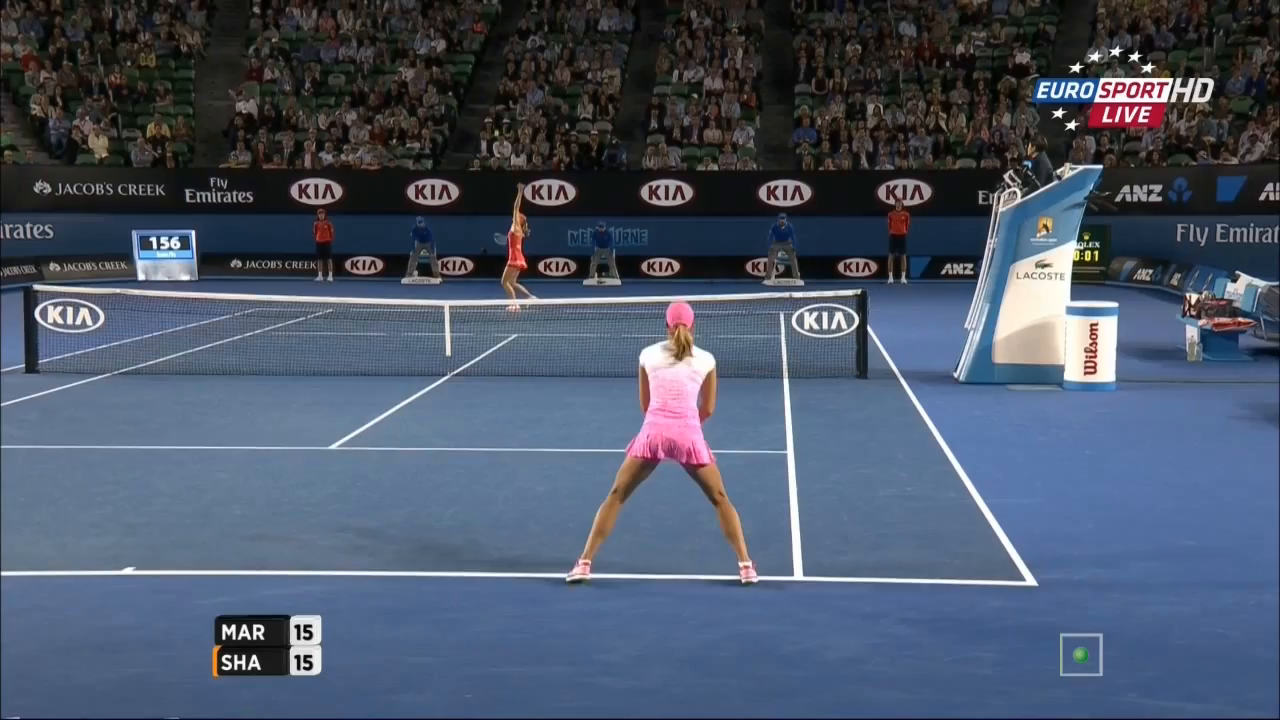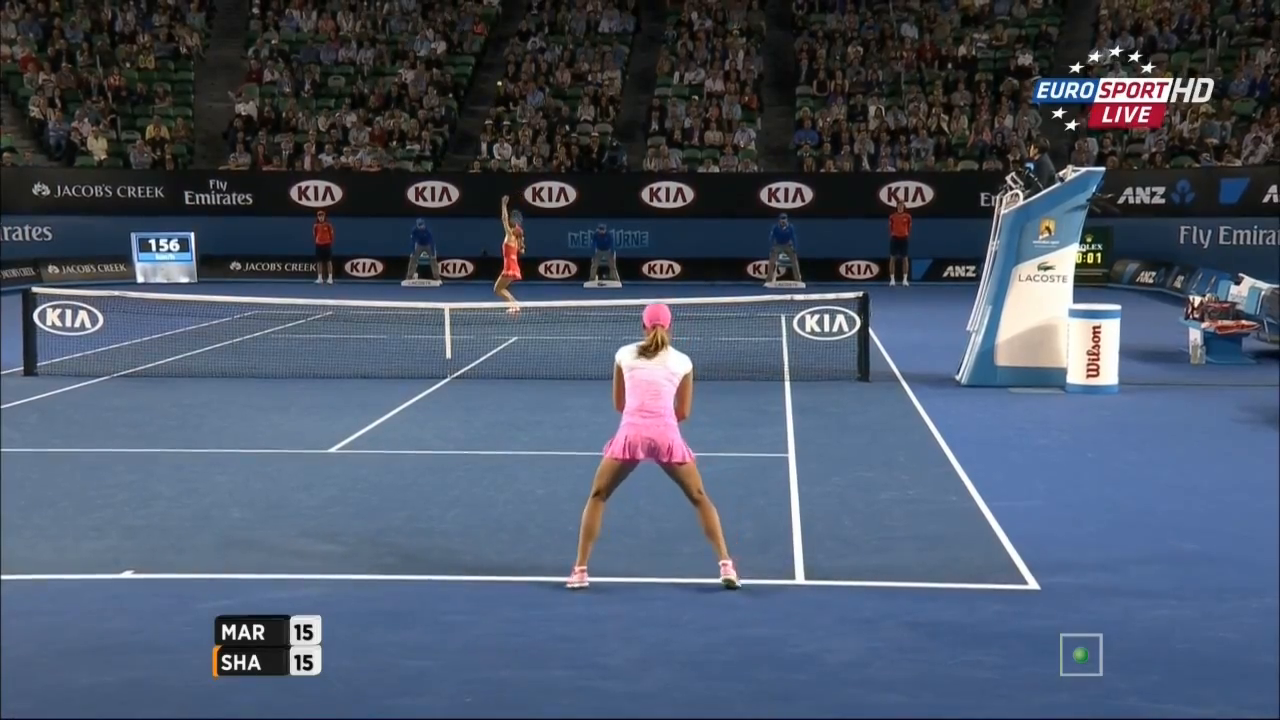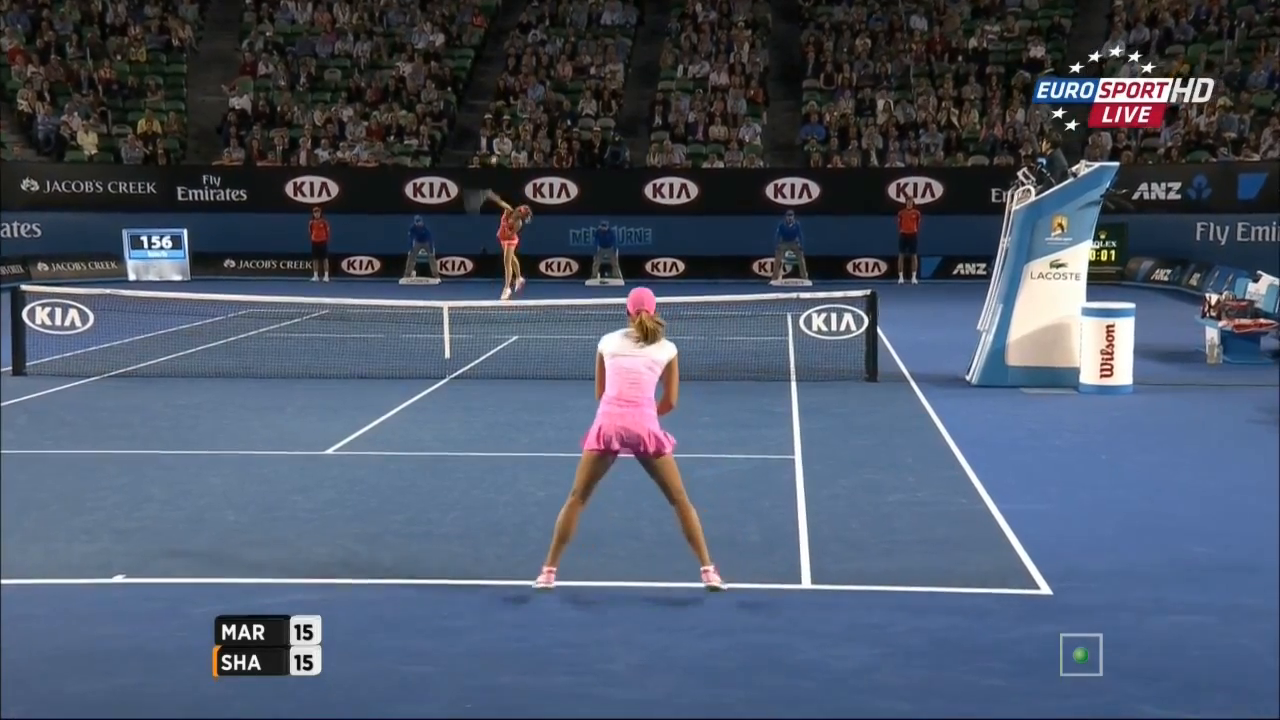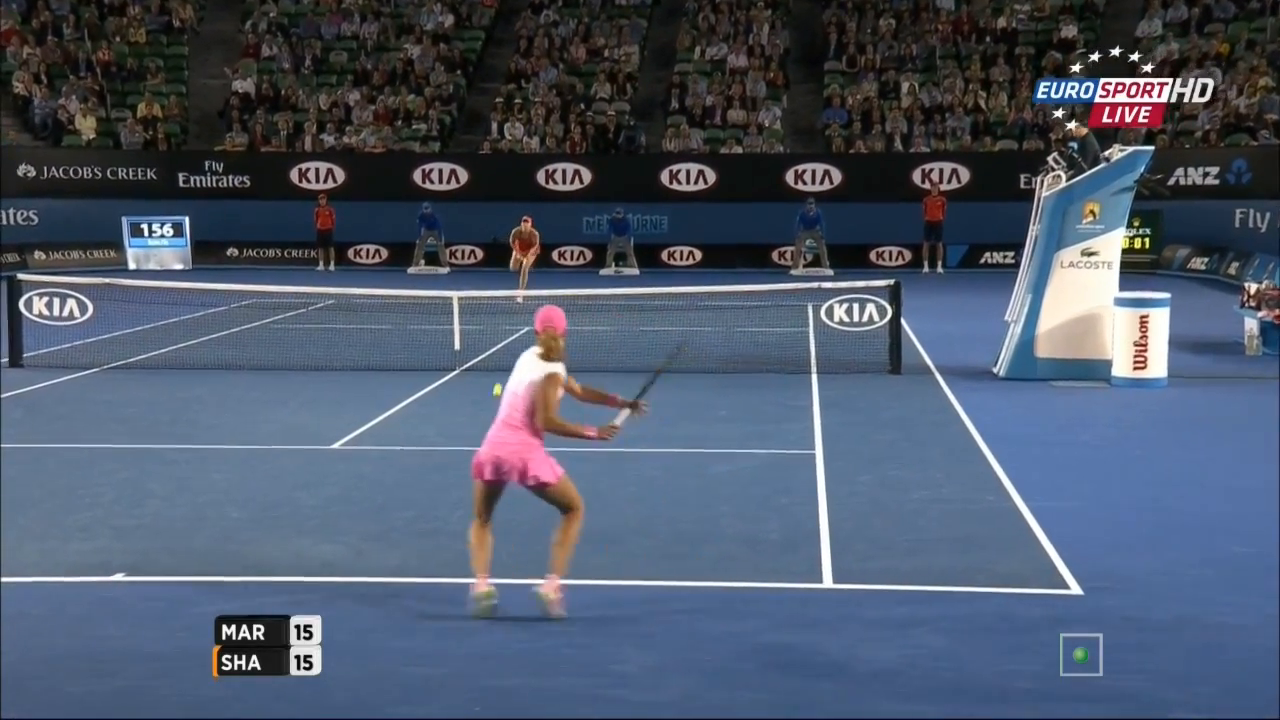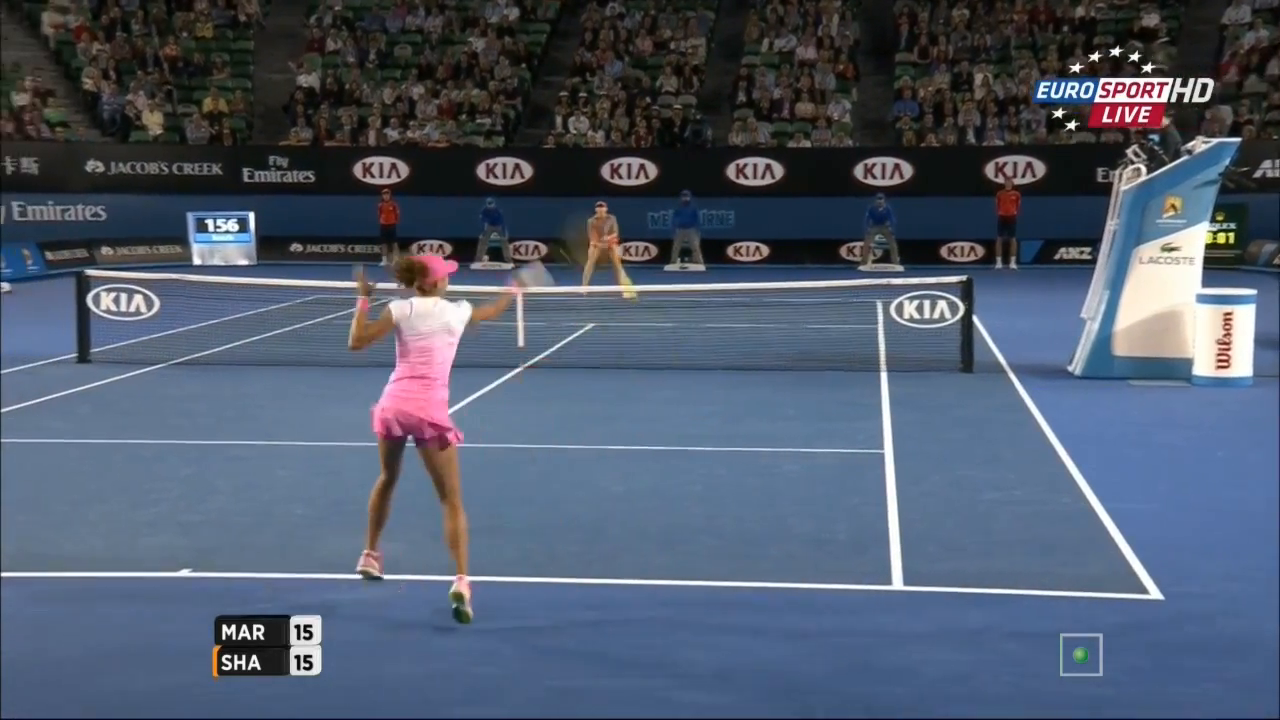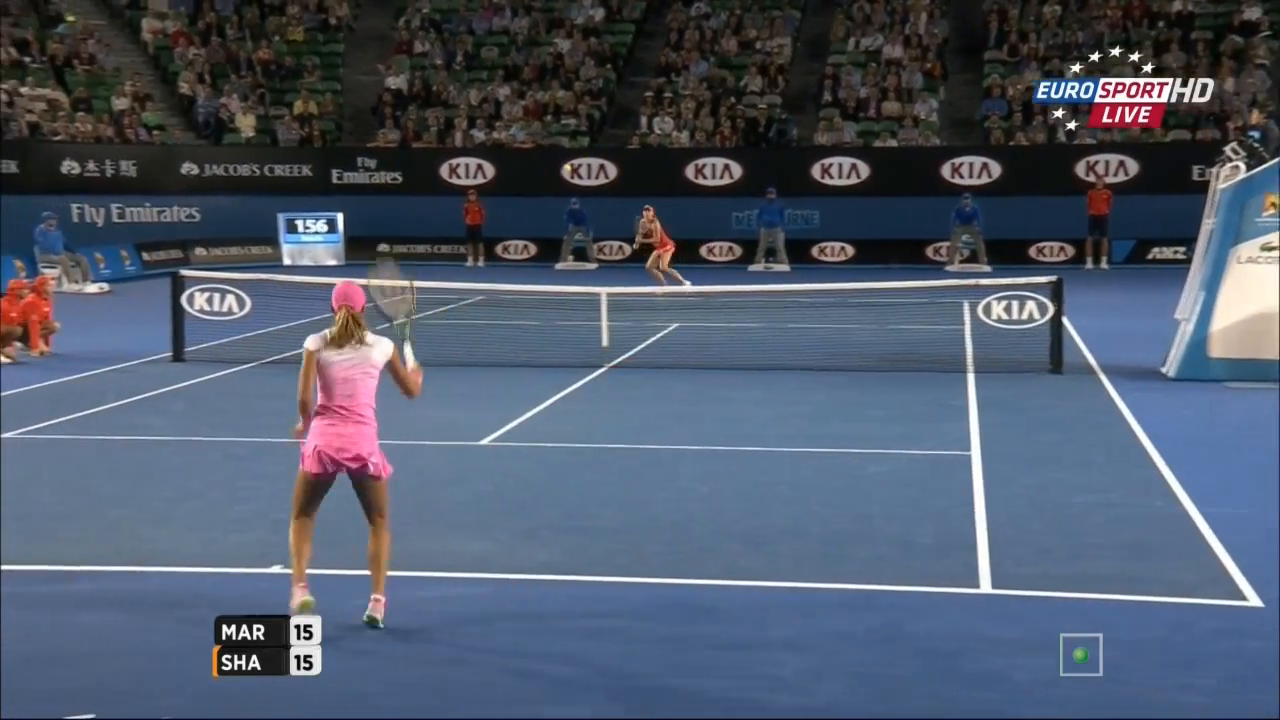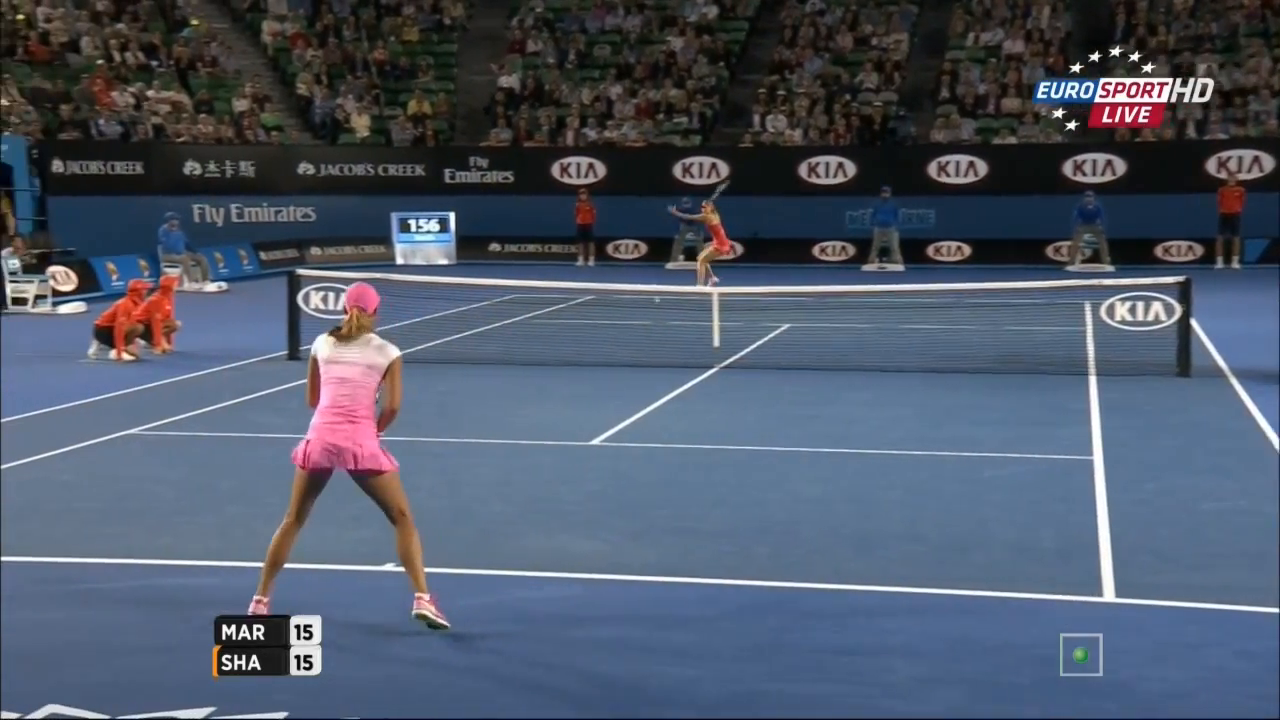
dt=0.5s
person 1, frame 1
left shoulder: (648, 355)
right shoulder: (706, 359)
right elbow: (708, 409)
left hip: (653, 433)
right hip: (688, 435)
left knee: (616, 496)
right knee: (720, 499)
left ankle: (584, 564)
right ankle: (745, 566)
person 1, frame 2
left shoulder: (624, 354)
right shoulder: (683, 361)
right elbow: (683, 412)
left hip: (632, 433)
right hip: (667, 434)
left knee: (597, 497)
right knee: (700, 498)
left ankle: (580, 571)
right ankle: (726, 565)
person 1, frame 3
left shoulder: (607, 342)
right shoulder: (668, 349)
right elbow: (670, 401)
left hip: (607, 423)
right hip: (644, 426)
left knee: (577, 499)
right knee: (679, 500)
left ankle: (549, 572)
right ankle: (707, 570)
person 1, frame 4
left shoulder: (530, 356)
right shoulder: (552, 369)
left elbow: (578, 391)
right elbow: (545, 421)
left wrist: (623, 402)
right wrist: (588, 433)
left hip: (493, 450)
right hip: (526, 454)
left knee: (481, 521)
right knee: (574, 511)
left ankle: (482, 583)
right ankle: (552, 584)
person 1, frame 5
left shoulder: (398, 309)
right shoulder: (458, 310)
left elbow: (355, 344)
right elbow: (494, 310)
left wrist: (363, 300)
right wrist: (514, 288)
left hip: (394, 402)
right hip: (430, 410)
left knee: (387, 481)
right knee: (451, 502)
left ankle: (370, 555)
right ankle: (461, 583)
person 1, frame 6
left shoulder: (316, 343)
right shoulder: (382, 346)
left elbow: (304, 398)
right elbow: (411, 390)
left wrist: (306, 422)
right wrist: (417, 373)
left hip: (324, 441)
right hip: (364, 444)
left knee: (301, 519)
right knee: (379, 523)
left ankle: (300, 590)
right ankle: (377, 601)
person 1, frame 7
left shoulder: (322, 343)
right shoulder: (388, 352)
left elbow: (313, 400)
right elbow: (393, 407)
left hip: (321, 438)
right hip: (361, 442)
left knee: (293, 521)
right knee: (403, 519)
left ankle: (260, 600)
right ankle: (422, 599)
